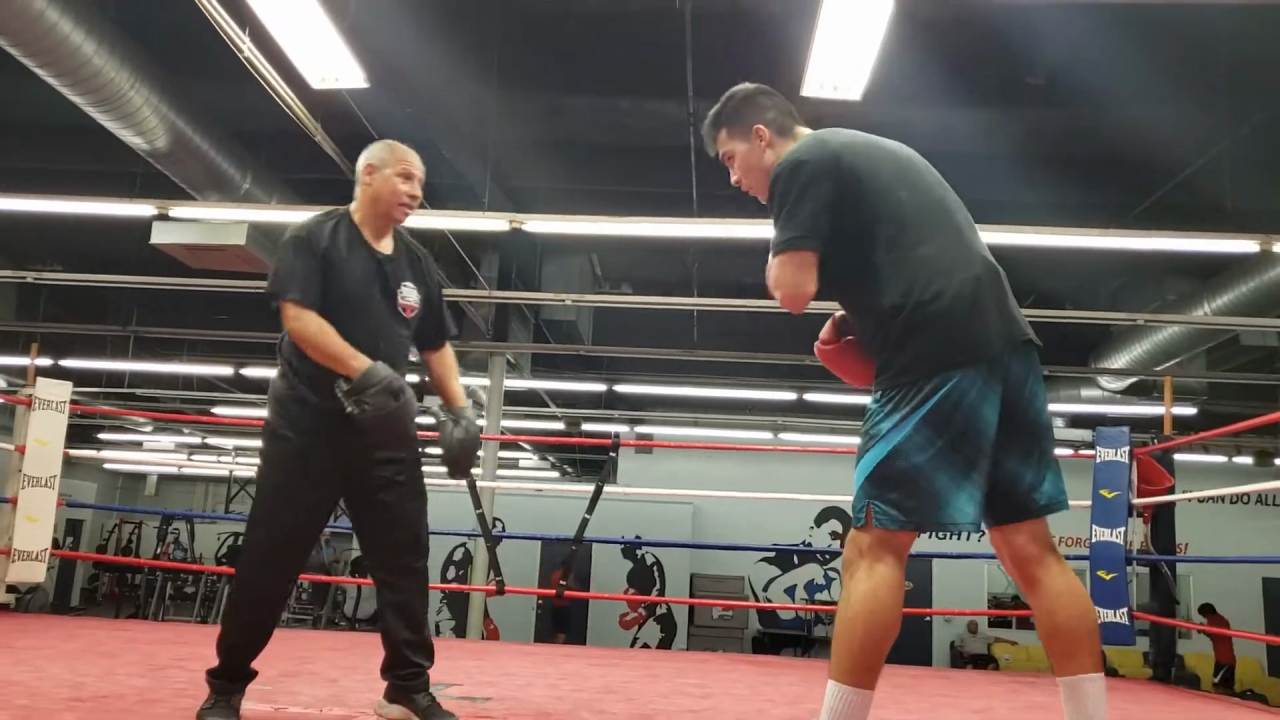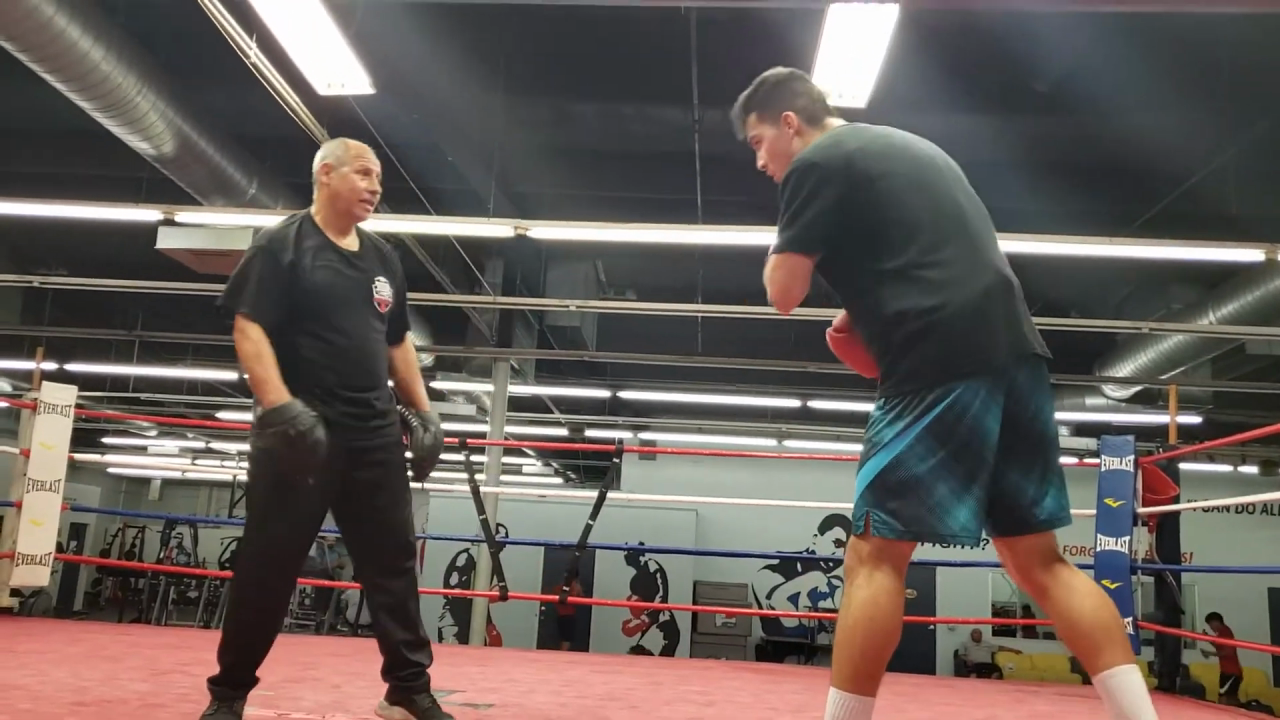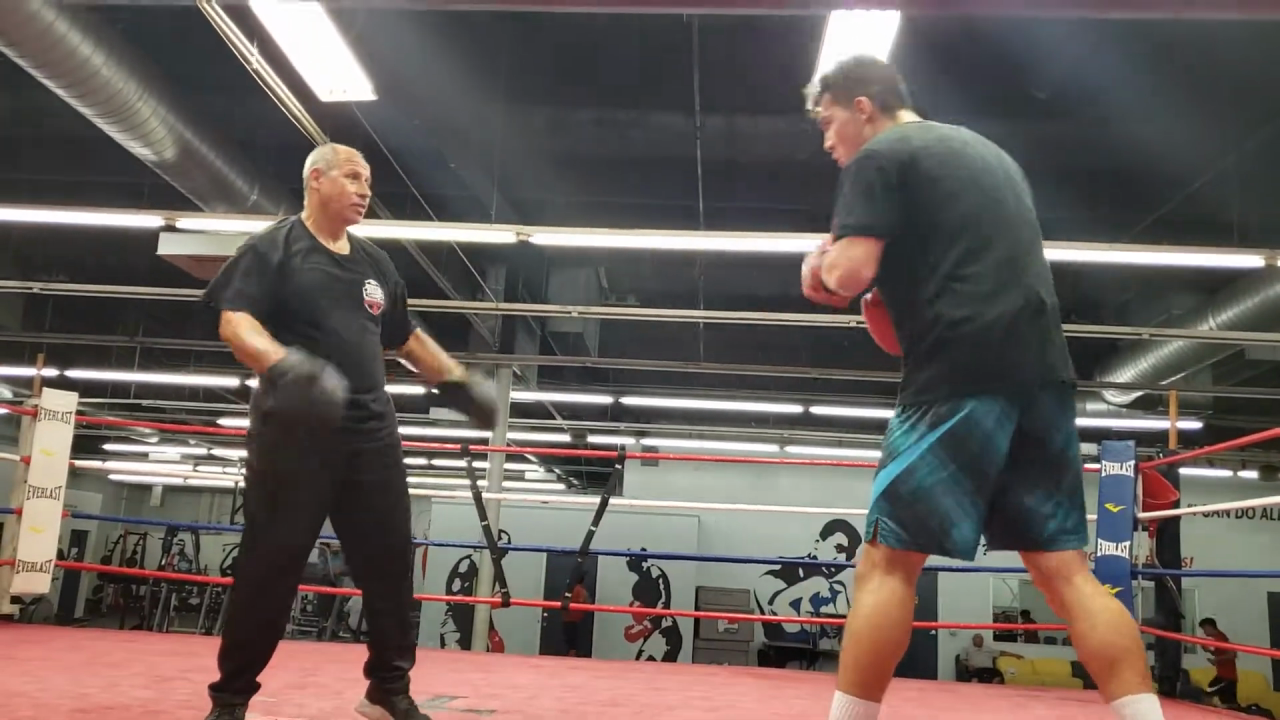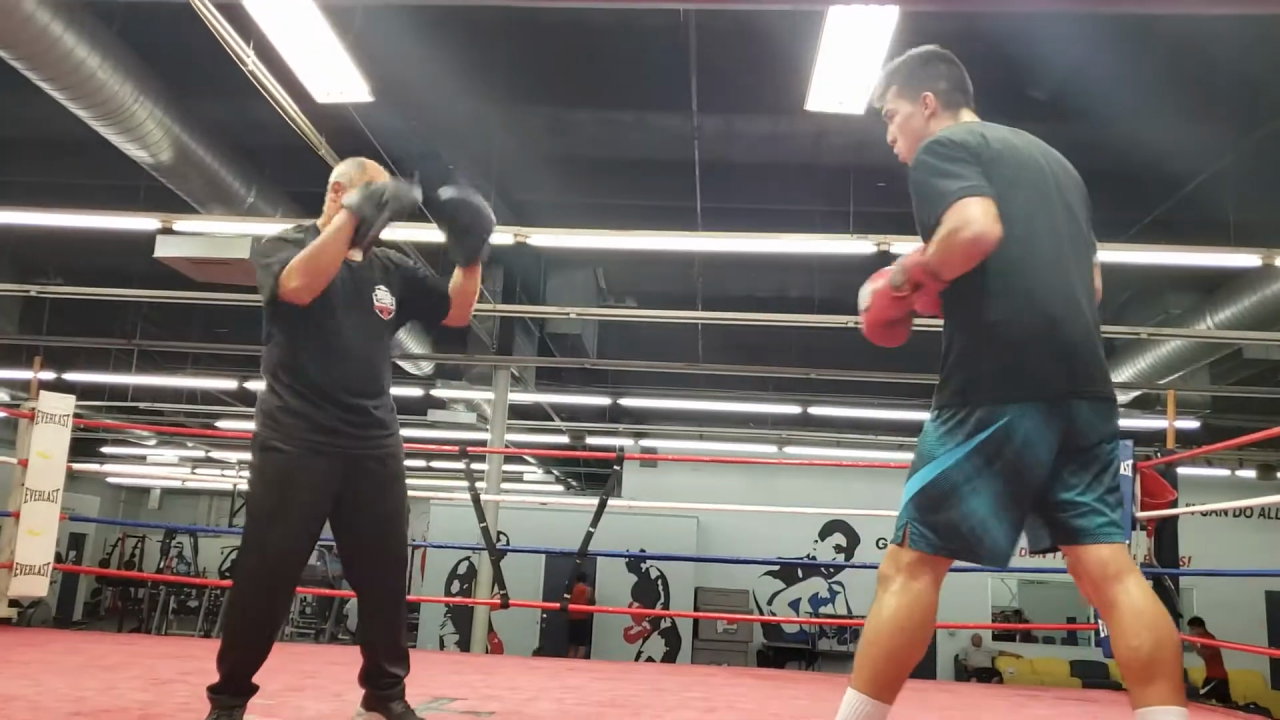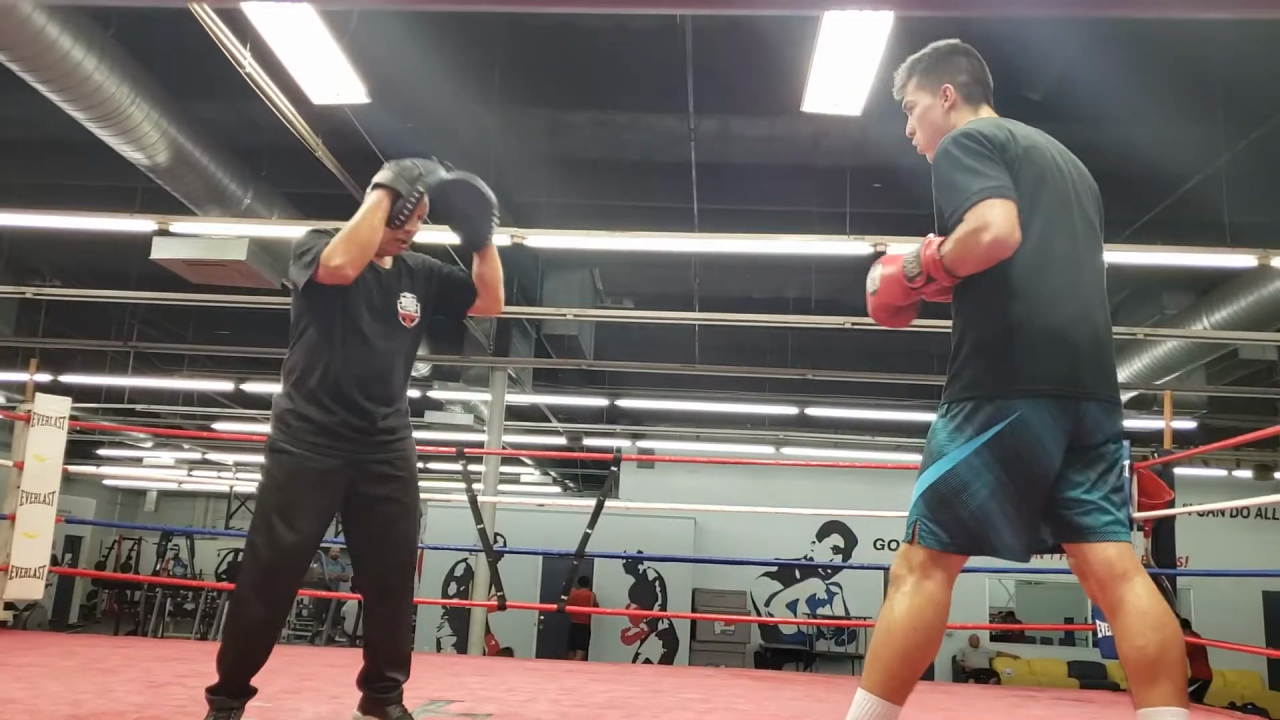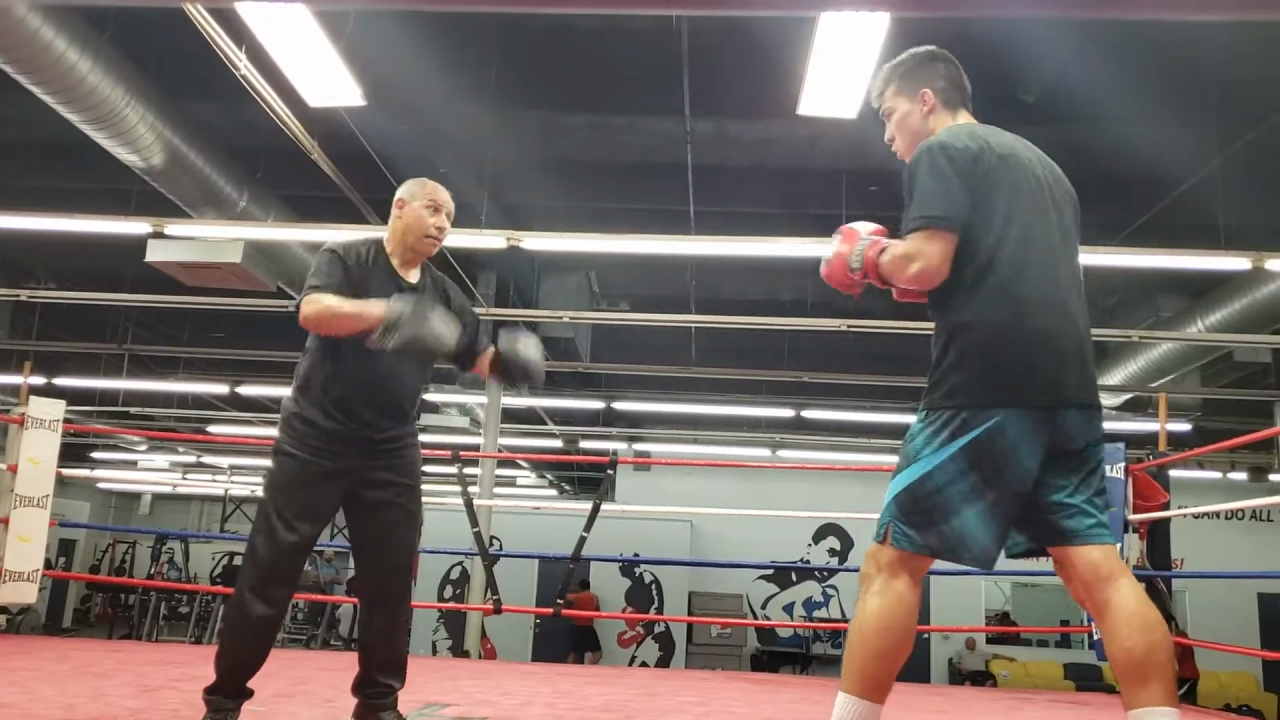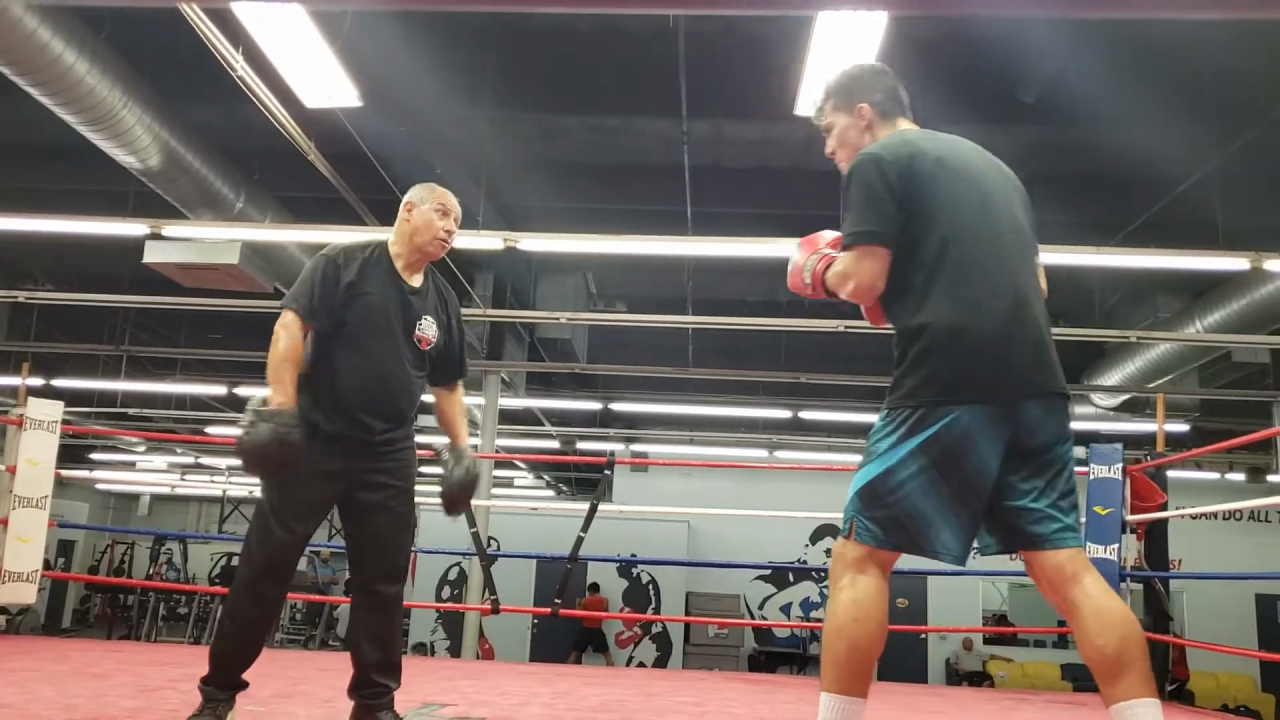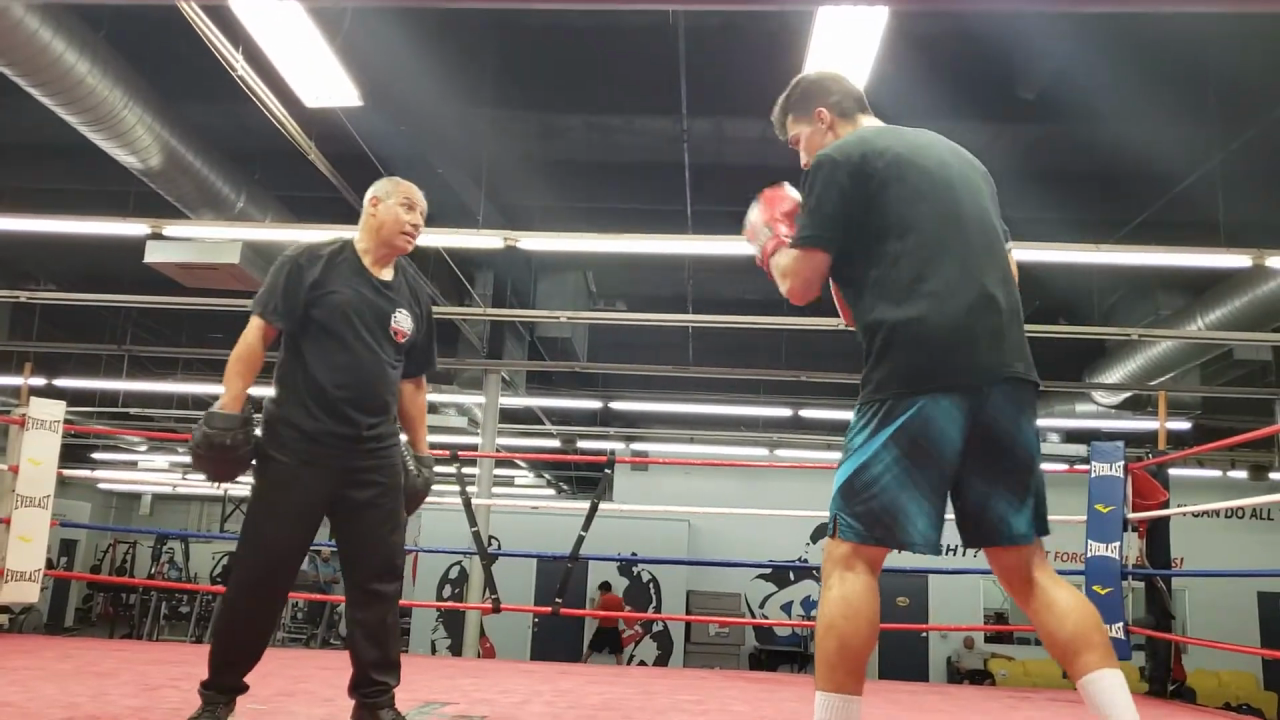
dt=0.2s
person 1, frame 1
left shoulder: (802, 165)
right shoulder: (877, 151)
left elbow: (793, 291)
left wrist: (781, 262)
right wrist: (862, 315)
left hip: (935, 361)
right hip: (1003, 347)
left knee: (875, 545)
right knee: (1029, 546)
person 1, frame 2
left shoulder: (819, 163)
right shoulder: (913, 148)
left elbow: (784, 292)
left wrist: (788, 250)
left hip: (940, 370)
right hip: (1014, 357)
left knee: (875, 554)
right knee: (1036, 558)
person 1, frame 3
left shoulder: (880, 158)
right shoulder: (987, 152)
left elbow: (849, 276)
left wrist: (822, 262)
left hip: (959, 382)
right hip: (1041, 376)
left knee: (887, 561)
right knee: (1064, 573)
person 1, frame 4
left shoulder: (944, 148)
right shoulder: (1054, 162)
left elbow: (976, 231)
left wrist: (908, 278)
left hip: (993, 387)
right hip: (1081, 387)
left knee: (912, 565)
right knee: (1110, 573)
person 1, frame 5
left shoulder: (969, 142)
right shoulder: (1068, 163)
left elbow: (996, 232)
left wrist: (924, 268)
left hip: (1003, 386)
right hip: (1088, 388)
left knee: (923, 565)
right knee: (1115, 571)
person 1, frame 6
left shoulder: (945, 151)
right shoulder: (1044, 168)
left elbow: (924, 264)
left wrist: (865, 260)
left hip: (983, 391)
right hip: (1068, 393)
left knee: (893, 564)
right knee: (1102, 576)
person 1, frame 7
left shoulder: (880, 162)
right shoulder: (991, 166)
left elbow: (864, 280)
left wrist: (819, 271)
left hip: (945, 387)
right hip: (1032, 387)
left knee: (860, 559)
right knee: (1068, 574)
person 1, frame 8
left shoulder: (840, 159)
right shoulder: (961, 157)
left elbow: (800, 284)
left wrist: (766, 241)
left hip: (914, 377)
right hip: (1002, 374)
left knee: (849, 557)
right knee: (1024, 567)
person 2, frame 1
left shoulder: (417, 263)
right shoulder: (313, 239)
left elbow: (436, 345)
right elbow: (297, 316)
left wrist: (458, 411)
right wrist: (364, 371)
left hip: (387, 432)
right hip: (307, 426)
left knee: (404, 557)
right knee: (270, 556)
person 2, frame 2
left shoulder: (383, 258)
right shoulder: (279, 246)
right elbow: (248, 330)
left wrist: (422, 413)
right wrist: (278, 406)
left hip: (373, 433)
right hip: (299, 429)
left knee: (393, 560)
right knee: (267, 563)
person 2, frame 3
left shoulder: (374, 262)
right shoulder: (270, 249)
left elbow: (405, 337)
right elbow: (234, 321)
left wrist: (458, 381)
right wrist: (283, 362)
left hip: (371, 437)
right hip: (300, 432)
left knee: (390, 564)
right knee: (270, 566)
person 2, frame 4
left shoulder: (390, 268)
right shoulder: (286, 247)
left elbow: (456, 312)
right elbow: (300, 287)
left wrist: (469, 254)
right wrist: (355, 212)
left hip: (373, 440)
right hip: (296, 438)
left knee: (384, 569)
right knee: (267, 568)
person 2, frame 5
left shoulder: (420, 273)
right shoulder: (317, 244)
left elbow: (489, 302)
right elbow: (342, 266)
left wrist: (480, 236)
right wrist: (385, 190)
left hip: (386, 446)
right hip: (309, 439)
left knee: (392, 574)
right knee: (272, 568)
person 2, frame 6
left shoulder: (442, 294)
right shoulder: (345, 259)
left elbow: (483, 359)
right elbow: (314, 312)
left wrist: (510, 356)
right wrist: (390, 314)
left hip: (391, 453)
right hip: (315, 442)
left knee: (391, 581)
right knee: (270, 569)
person 2, frame 7
left shoulder: (442, 301)
right shoulder: (341, 264)
left elbow: (448, 383)
right elbow: (291, 325)
left wrist: (460, 451)
right wrist: (277, 405)
left hip: (386, 457)
right hip: (306, 442)
left knee: (383, 583)
right knee: (266, 566)
person 2, frame 8
left shoulder: (415, 293)
right shoulder: (310, 264)
right elbow: (259, 332)
left wrist: (420, 455)
right wrist: (226, 409)
left hip: (375, 456)
right hip: (296, 446)
left knee: (378, 581)
right knee: (261, 573)
